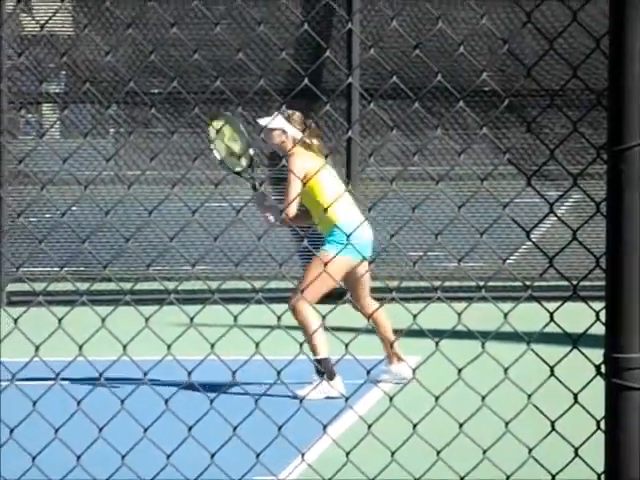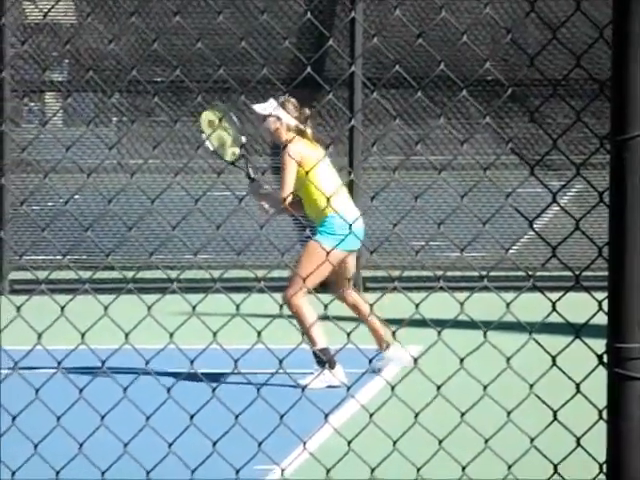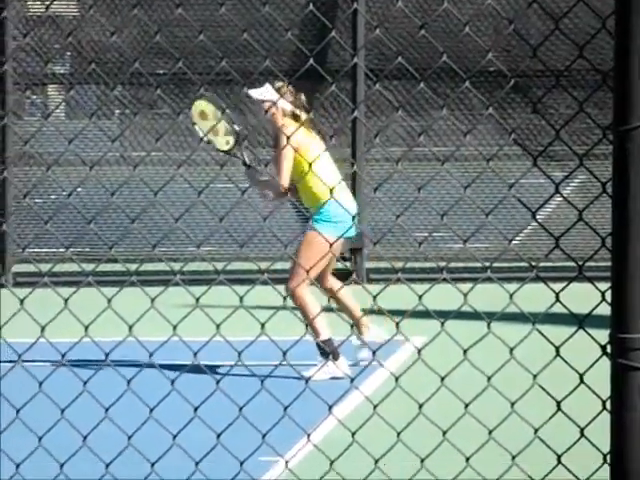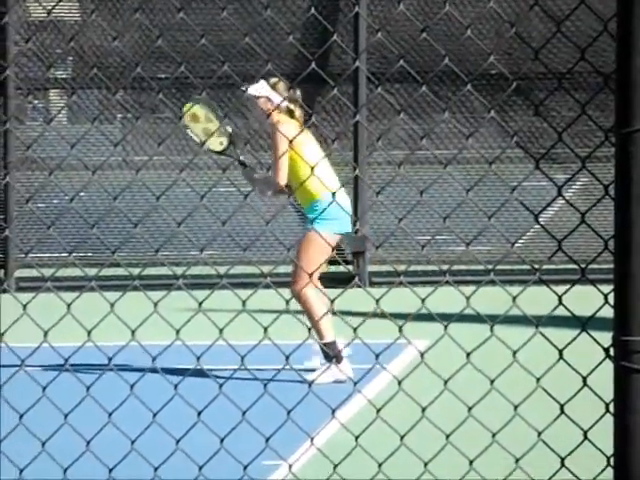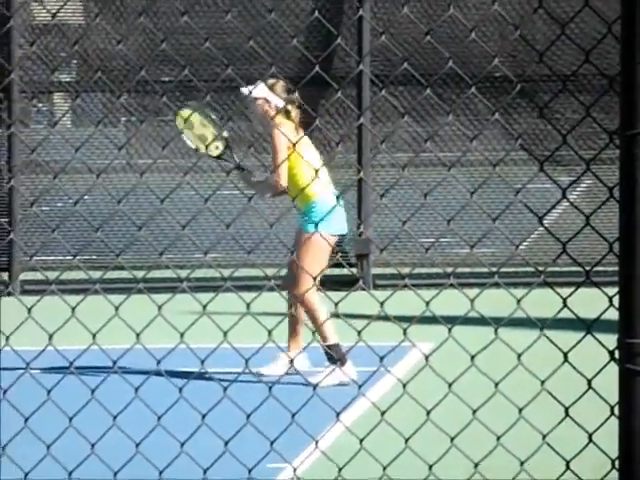
dt=0.1s
person 1, frame 1
left shoulder: (297, 160)
right shoulder: (310, 158)
left elbow: (289, 213)
left wrist: (267, 207)
right wrist: (276, 213)
left hip: (345, 235)
right hip: (357, 232)
left knee: (300, 302)
right knee: (363, 301)
left ankle: (328, 378)
right ankle: (397, 363)
person 1, frame 2
left shoulder: (291, 148)
right shoulder: (303, 145)
left elbow: (285, 199)
left wrist: (261, 195)
right wrist: (272, 202)
left hip: (335, 225)
right hip: (348, 222)
left knee: (295, 294)
right knee: (345, 292)
left ankle: (330, 367)
right ankle: (392, 348)
person 1, frame 3
left shoulder: (288, 133)
right shoulder: (300, 131)
left elbow: (282, 184)
left wrist: (258, 181)
right wrist: (265, 185)
left hip: (331, 211)
right hip: (340, 209)
left knee: (298, 285)
right knee: (323, 278)
left ankle: (333, 359)
right ankle: (366, 332)
person 1, frame 4
left shoulder: (282, 128)
right shoulder: (291, 126)
left elbow: (279, 180)
left wrist: (256, 180)
right wrist: (263, 184)
left hip: (326, 209)
right hip: (328, 207)
left knee: (303, 286)
right knee: (306, 282)
left ankle: (338, 362)
right ankle: (329, 346)
person 1, frame 5
left shoulder: (280, 130)
right shoulder: (288, 128)
left elbow: (280, 182)
left wrist: (254, 183)
right wrist: (261, 186)
left hip: (321, 211)
right hip: (321, 210)
left knee: (304, 288)
right knee: (293, 282)
left ankle: (341, 364)
right ankle: (294, 356)
